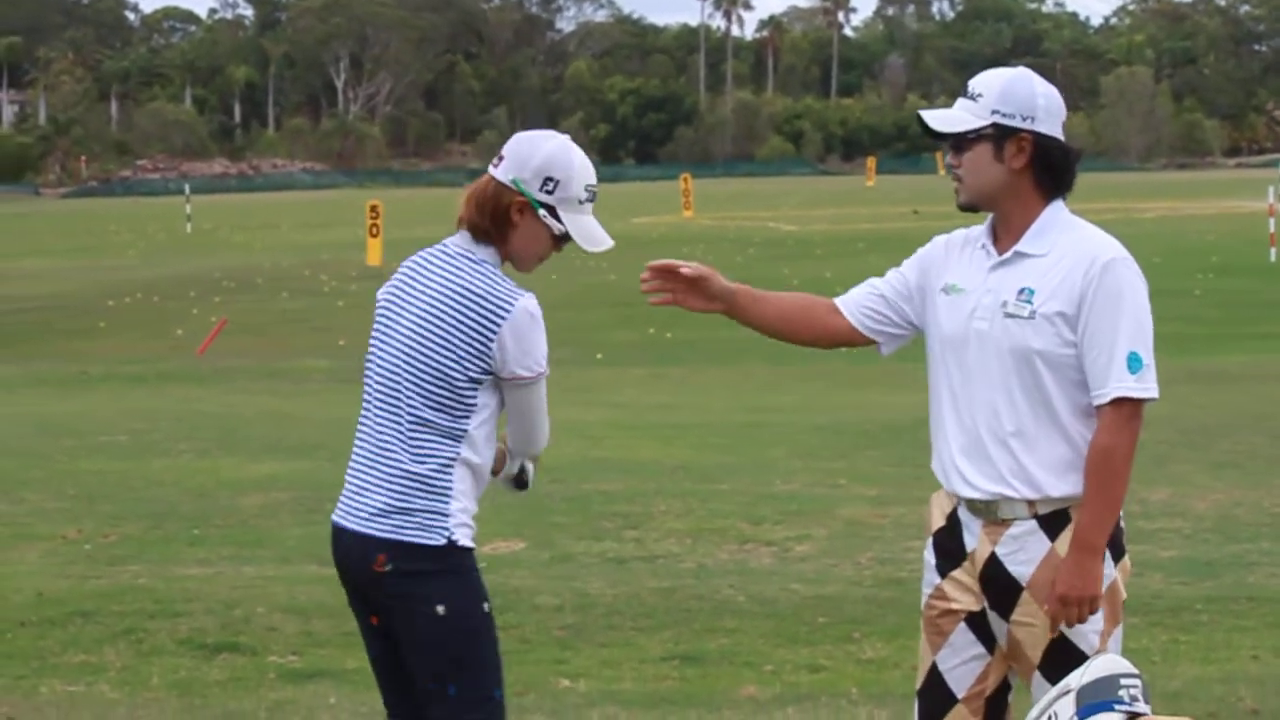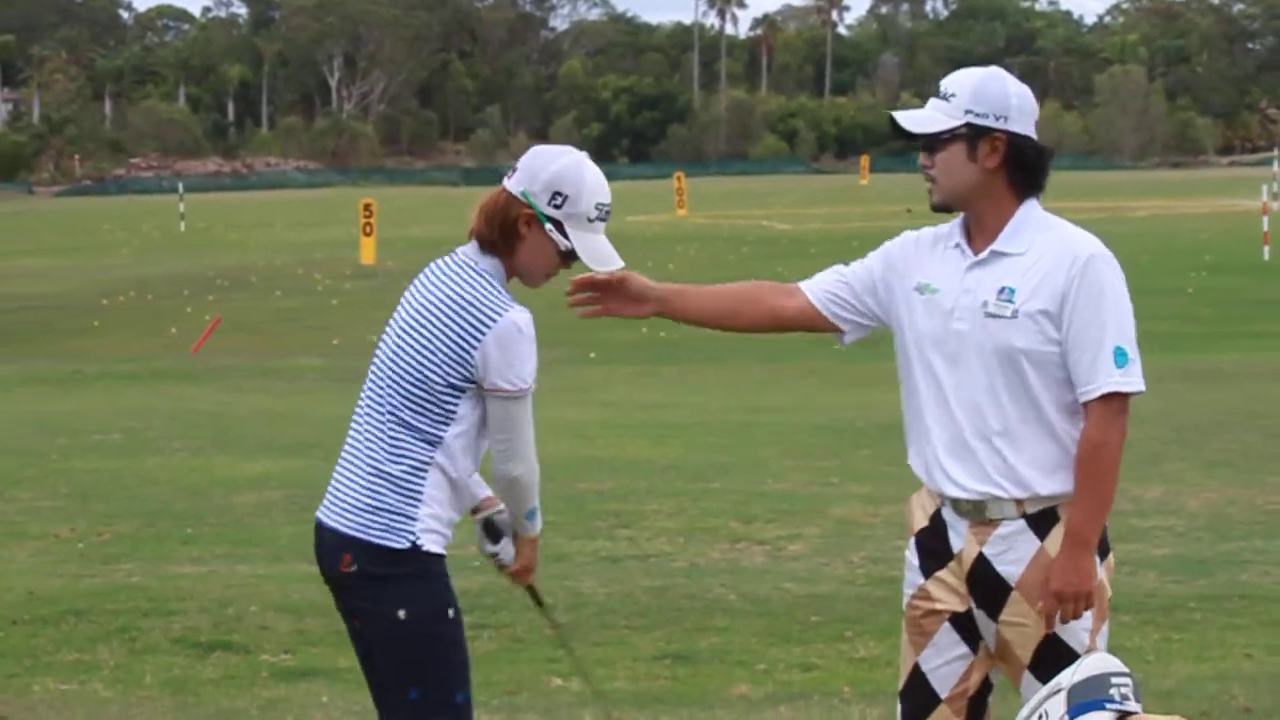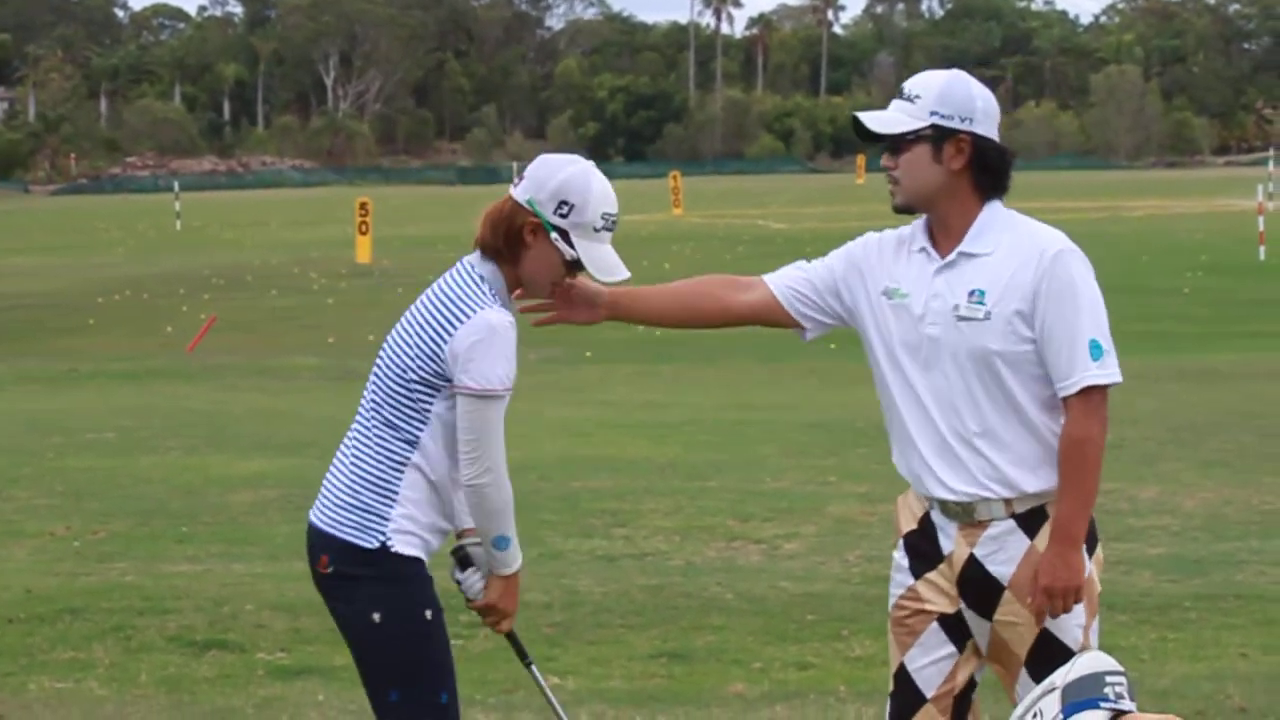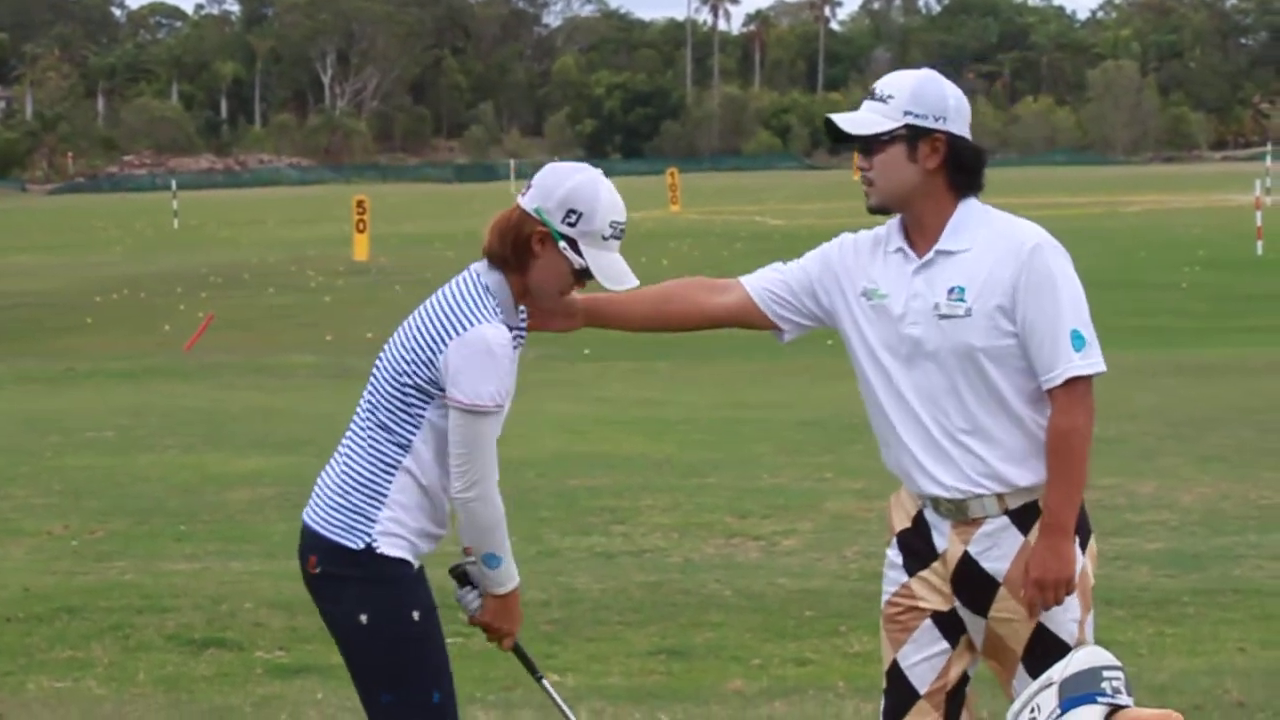
dt=0.2s
person 1, frame 1
left shoulder: (1098, 265)
right shoulder: (945, 260)
left elbow: (1120, 418)
right elbow: (836, 320)
left wrist: (1085, 555)
right wrist: (723, 295)
left hip: (1055, 540)
right hip: (959, 535)
person 1, frame 2
left shoulder: (1077, 263)
right shoulder: (911, 259)
left elbow: (1107, 413)
right elbow: (788, 305)
left wrist: (1079, 551)
right wrist: (656, 297)
left hip: (1041, 537)
right hip: (943, 534)
person 1, frame 3
left shoulder: (1044, 258)
right shoulder: (874, 263)
left elbow: (1087, 407)
right elbow: (743, 297)
left wrist: (1066, 545)
right wrist: (608, 301)
left hip: (1030, 535)
right hip: (931, 533)
person 1, frame 4
left shoulder: (1023, 252)
right shoulder: (851, 263)
left elbow: (1073, 398)
right elbow: (720, 298)
left wrist: (1058, 538)
right wrist: (586, 309)
left hip: (1027, 530)
right hip: (926, 531)
person 2, frame 1
left shoulder: (417, 270)
right shoulder: (512, 309)
right elbow: (530, 437)
right wrist: (509, 456)
left hip: (358, 533)
right hip: (419, 550)
person 2, frame 2
left shoulder: (443, 278)
right shoulder: (503, 320)
right elbow: (514, 461)
left wrist: (484, 506)
right wrist: (528, 528)
left hip: (347, 534)
right hip: (391, 552)
person 2, frame 3
left shoulder: (464, 288)
right shoulder: (487, 324)
right elbow: (481, 470)
left wrist: (473, 541)
right wrist: (507, 566)
left hip: (349, 537)
right hip: (372, 552)
person 2, frame 4
left shoulder: (479, 298)
right shoulder: (484, 336)
left elbow: (472, 457)
right elbow: (471, 485)
left wrist: (488, 569)
right wrist: (503, 585)
left hip: (352, 539)
right hip: (361, 553)
